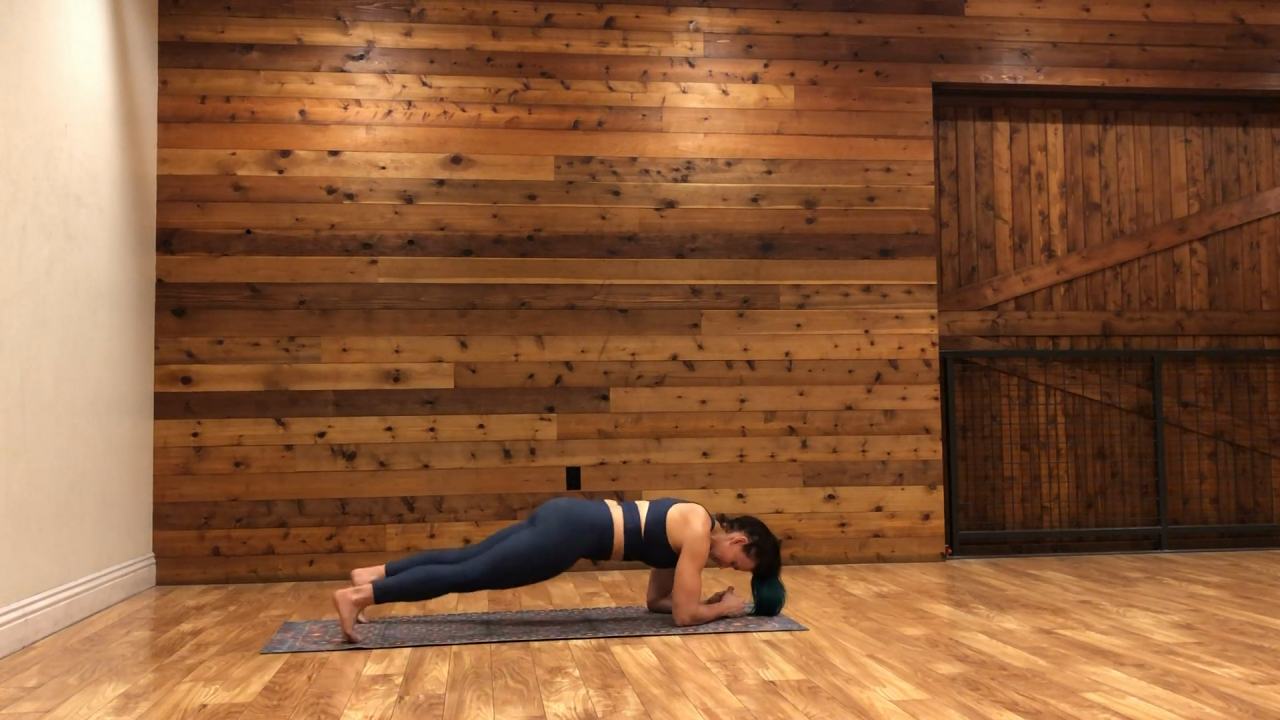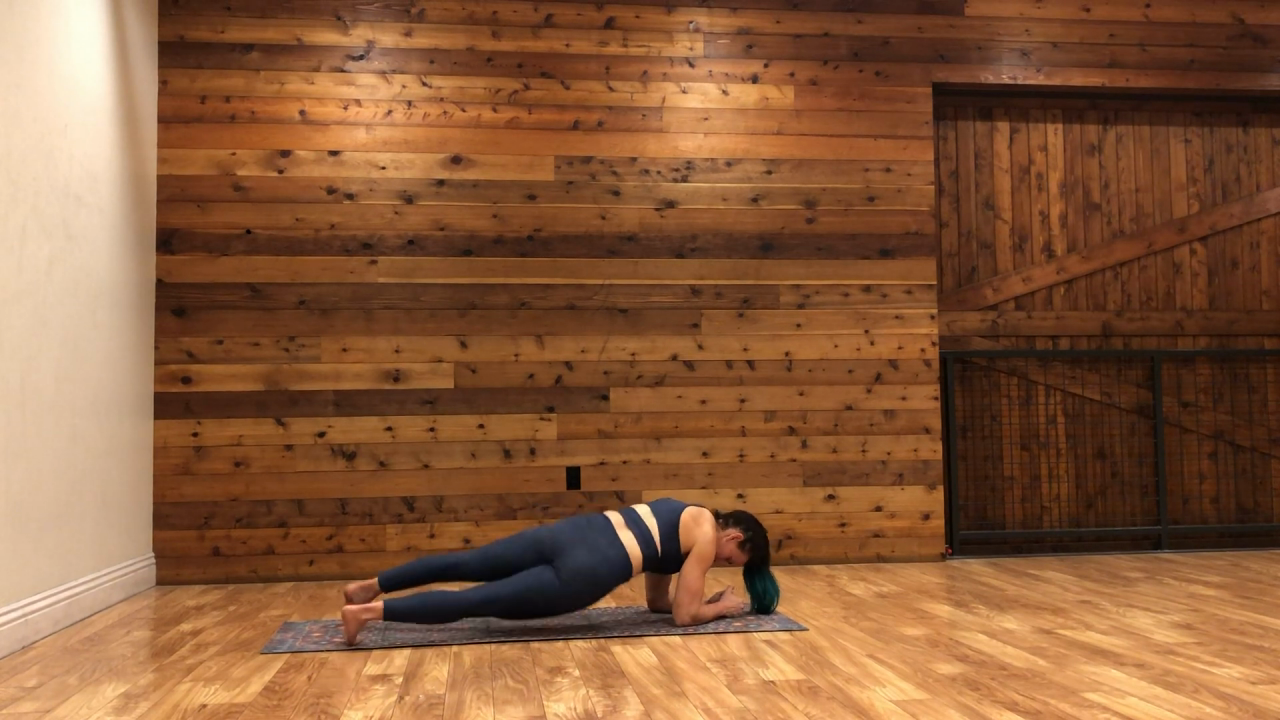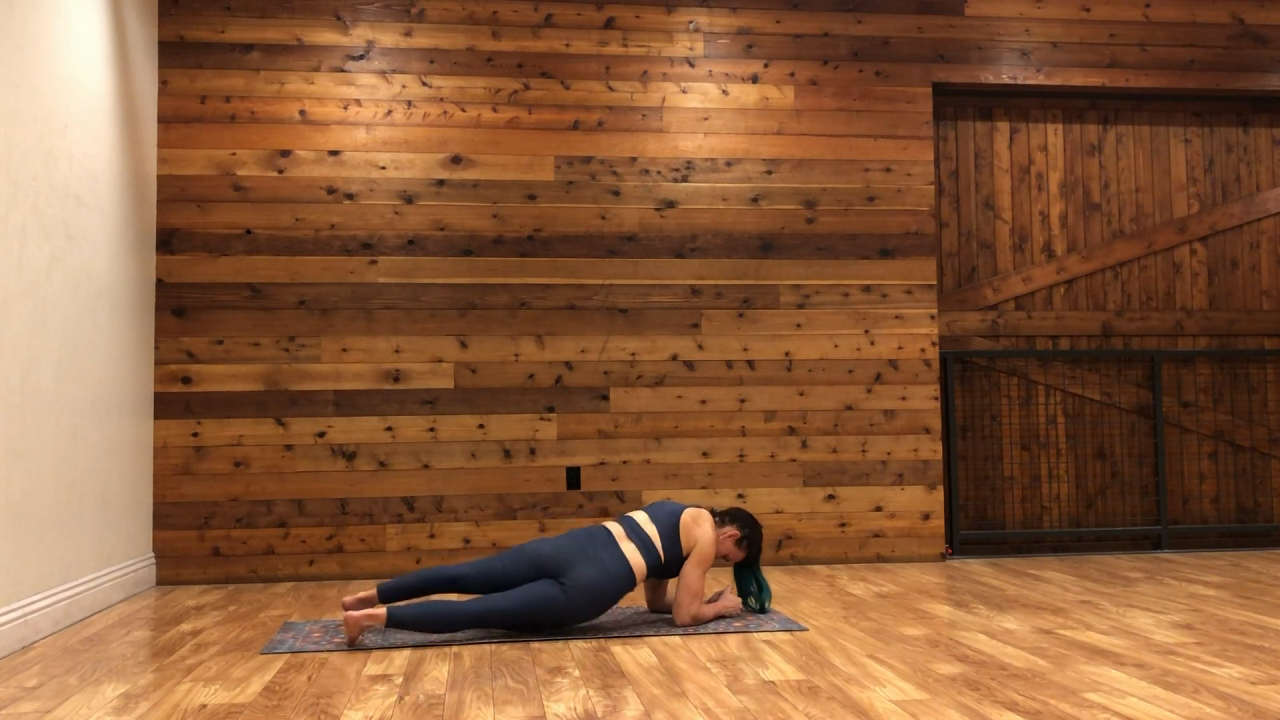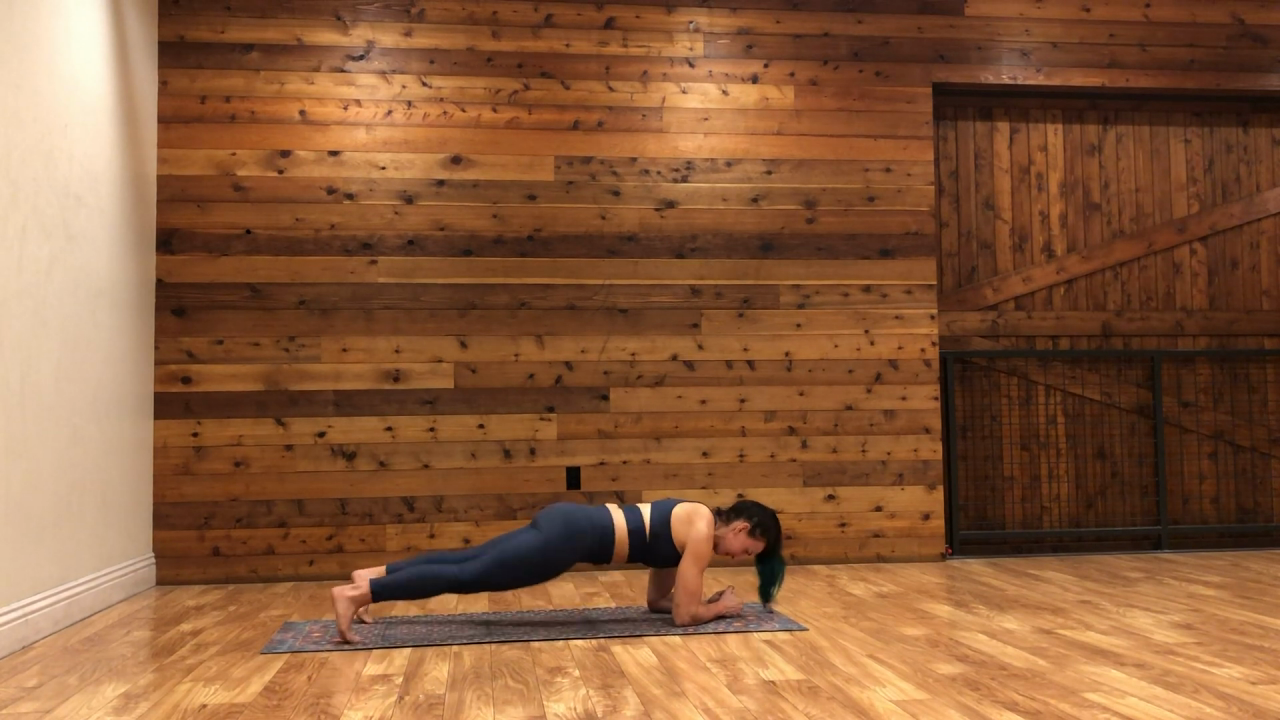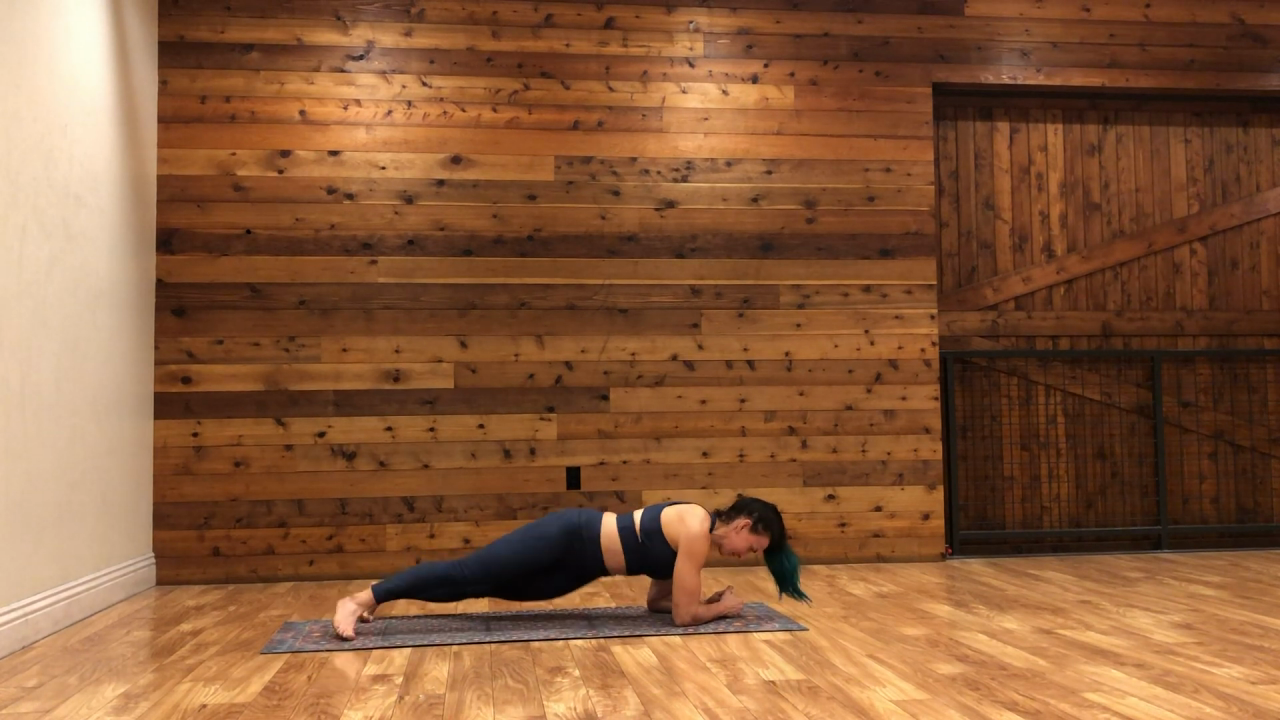
dt=0.3s
person 1, frame 1
left shoulder: (689, 527)
right shoulder: (699, 534)
left elbow: (657, 600)
right elbow: (684, 614)
left wrist: (708, 599)
right wrist: (724, 608)
left hip: (568, 517)
right hip: (573, 532)
left knee: (465, 560)
right knee: (466, 576)
left ankle: (372, 575)
right ankle: (358, 596)
person 1, frame 2
left shoulder: (679, 514)
right shoulder: (706, 535)
left elbow: (657, 599)
right elbow: (684, 615)
left wrist: (705, 599)
right wrist: (723, 607)
left hip: (570, 531)
right hip: (586, 570)
left knee: (463, 564)
right knee: (475, 601)
left ankle: (366, 587)
right ankle: (368, 612)
person 1, frame 3
left shoulder: (675, 514)
right shoulder: (706, 536)
left elbow: (656, 600)
right elbow: (684, 615)
left wrist: (705, 599)
right wrist: (721, 607)
left hip: (569, 546)
right hip: (588, 585)
left knee: (463, 577)
right knee: (476, 611)
left ankle: (366, 597)
right ankle: (372, 617)
person 1, frame 4
left shoulder: (689, 521)
right shoulder: (703, 532)
left elbow: (658, 600)
right elbow: (683, 614)
left wrist: (706, 600)
right wrist: (720, 606)
left hip: (571, 523)
right hip: (574, 536)
left knee: (466, 561)
right knee: (467, 577)
left ankle: (373, 575)
right ankle: (356, 595)
person 1, frame 5
left shoulder: (691, 529)
right shoulder: (695, 530)
left elbow: (659, 601)
right elbow: (684, 614)
left wrist: (708, 599)
right wrist: (722, 607)
left hip: (581, 561)
right hip: (568, 536)
left knee: (482, 586)
right knee: (466, 573)
left ankle: (378, 595)
right ankle: (361, 598)
